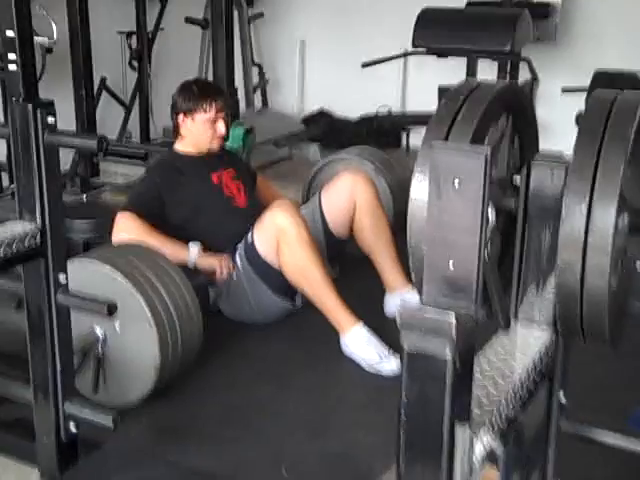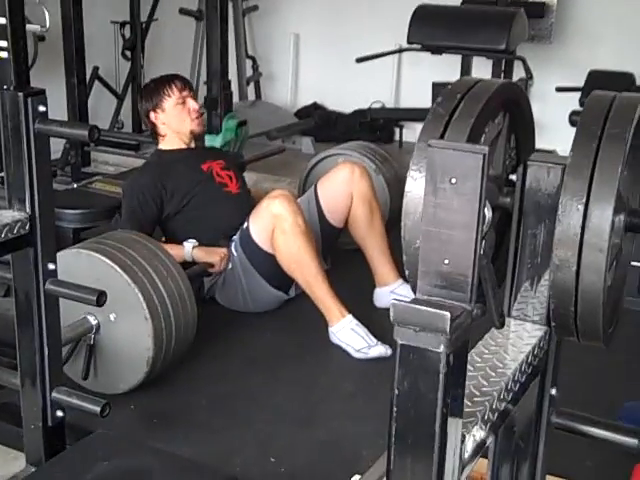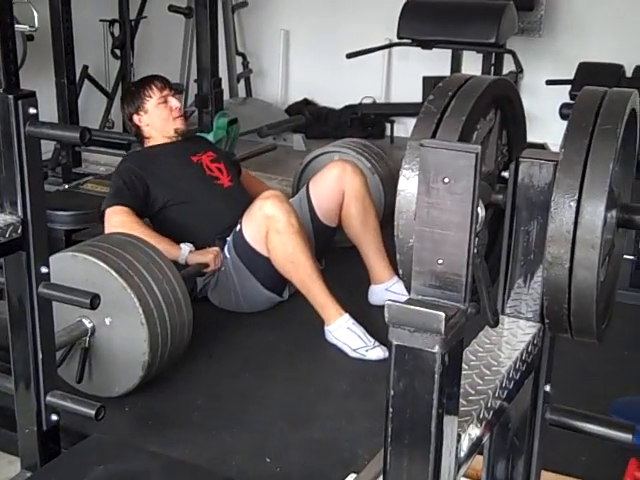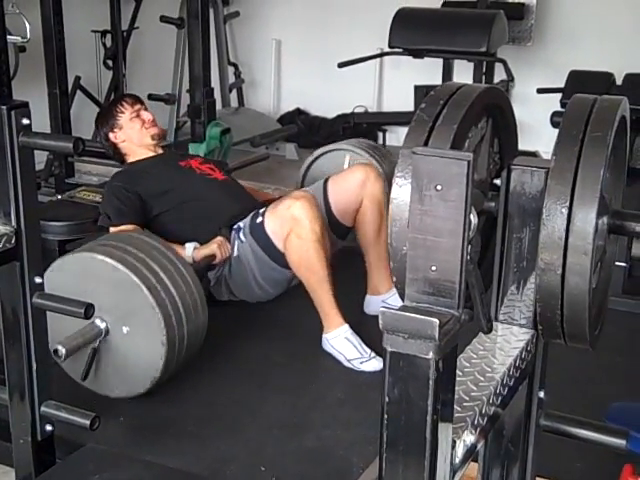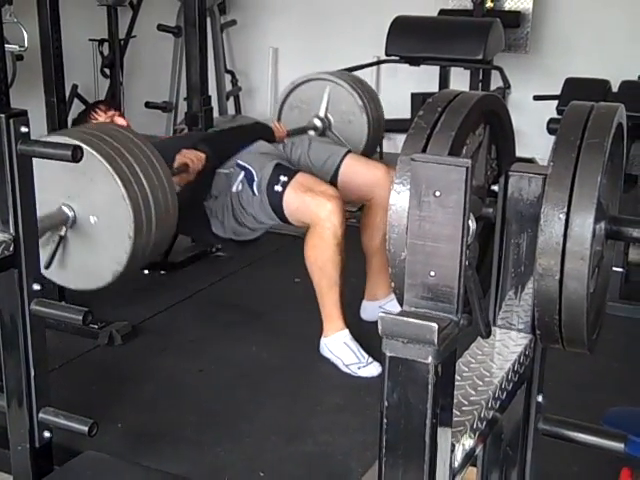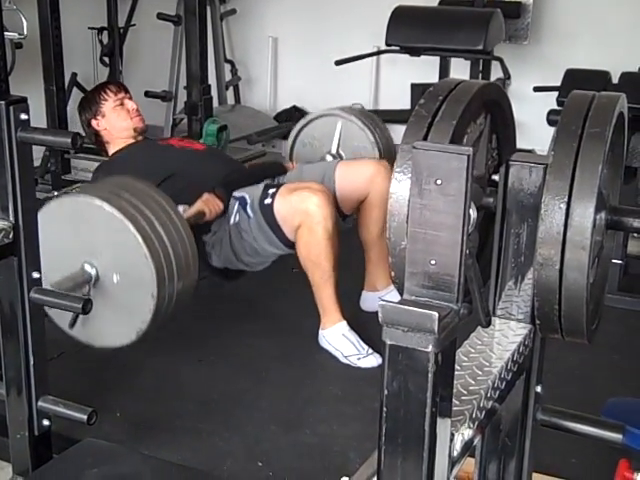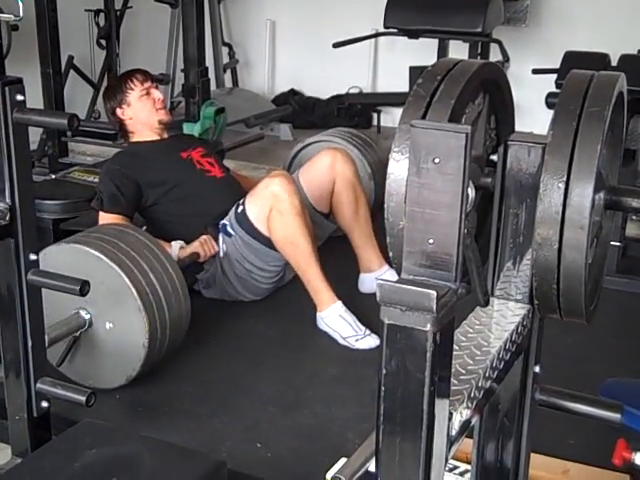
dt=0.7s
person 1, frame 1
left shoulder: (223, 157)
right shoulder: (162, 178)
left elbow: (258, 184)
right elbow: (124, 232)
left wrist: (298, 221)
right wrist: (196, 255)
left hip: (289, 259)
right hip: (239, 282)
left knee: (353, 184)
right knee: (283, 216)
left ankle: (400, 293)
right ankle: (352, 333)
person 1, frame 2
left shoulder: (216, 155)
right shoulder: (150, 178)
left wrist: (298, 214)
right wrist: (192, 251)
left hip: (281, 251)
right hip: (233, 272)
left knee: (350, 175)
right knee: (279, 204)
left ankle: (389, 287)
right ankle: (340, 323)
person 1, frame 3
left shoulder: (200, 145)
right shoulder: (138, 167)
left elbow: (242, 178)
right elbow: (116, 224)
left wrist: (292, 209)
right wrist: (186, 253)
left hip: (278, 246)
right hip: (227, 271)
left knee: (343, 173)
right knee: (272, 206)
left ankle: (385, 285)
right ankle: (338, 323)
person 1, frame 4
left shoulder: (187, 157)
right shoulder: (125, 184)
left wrist: (286, 198)
right wrist: (191, 252)
left hip: (267, 223)
right hip: (234, 253)
left knee: (364, 178)
right knee: (301, 209)
left ankle: (381, 295)
right ankle: (335, 331)
person 1, frame 5
left shoulder: (156, 151)
left wrist: (271, 131)
right hip: (233, 177)
left knee: (382, 180)
right knee: (327, 208)
left ankle: (378, 298)
right ankle: (334, 336)
person 1, frame 6
left shoulder: (169, 143)
right shoulder: (111, 173)
left wrist: (284, 169)
right wrist: (186, 213)
left hip: (265, 190)
right hip: (230, 220)
left knee: (374, 173)
right knee: (314, 201)
left ankle: (378, 290)
right ankle: (332, 327)
person 1, frame 7
left shoulder: (192, 143)
right shoulder: (123, 168)
right wrist: (177, 250)
left hip: (273, 241)
right hip: (223, 260)
left knee: (333, 161)
right knee: (278, 186)
left ankle: (375, 272)
right ankle: (329, 310)
